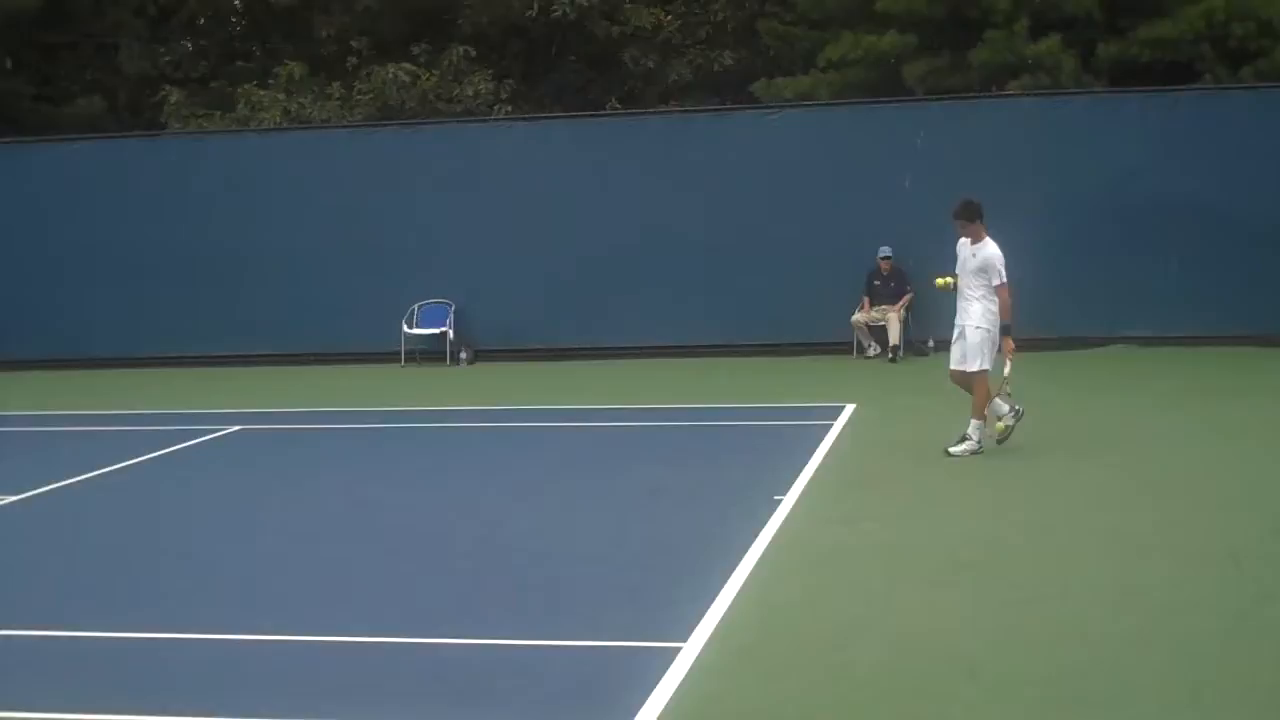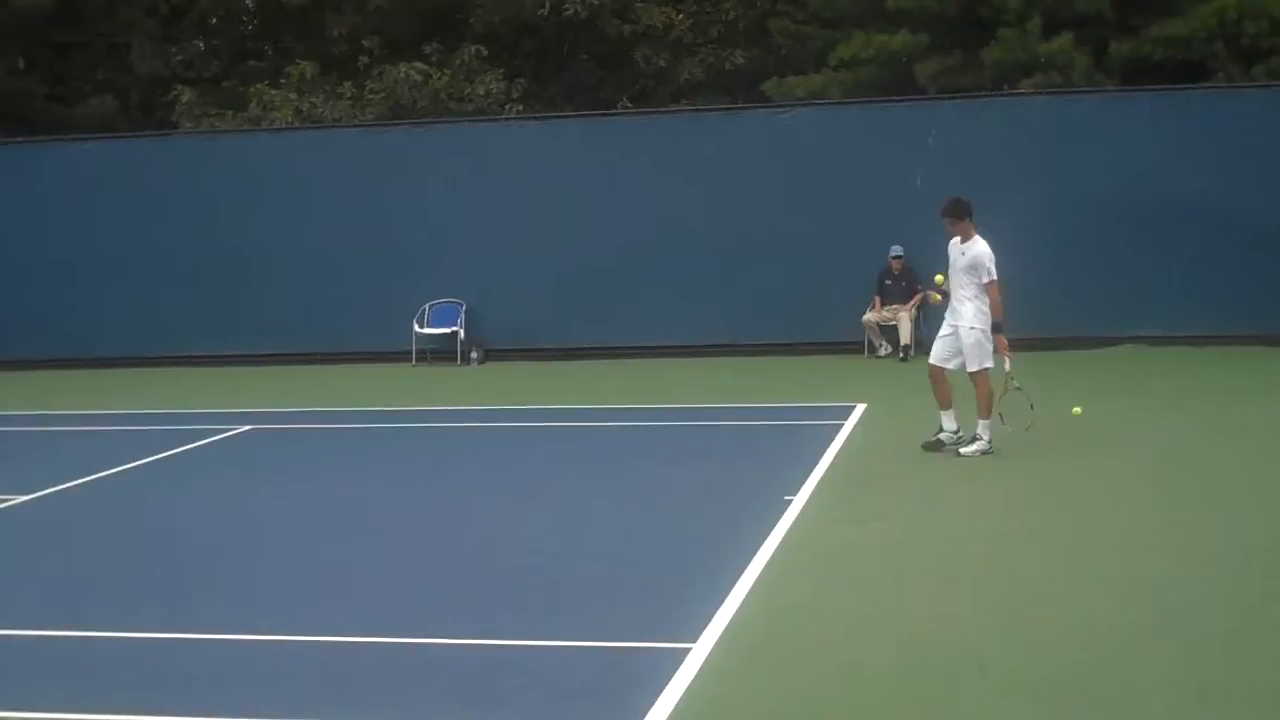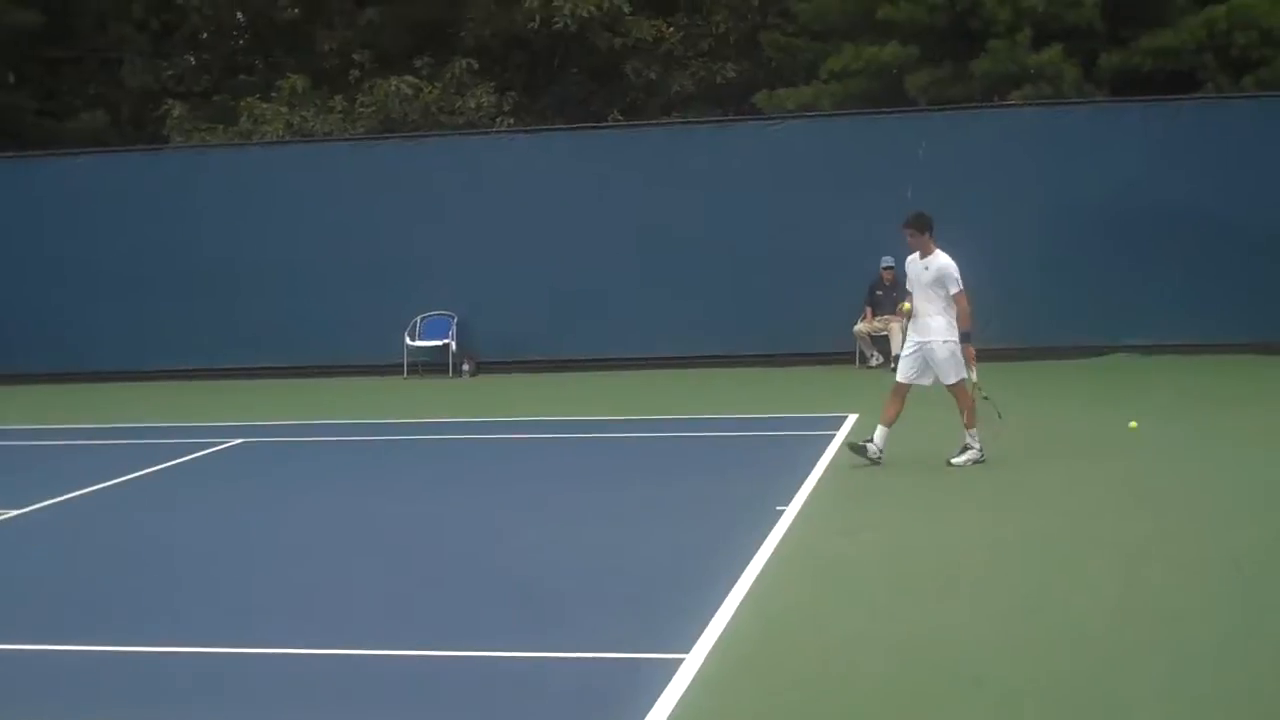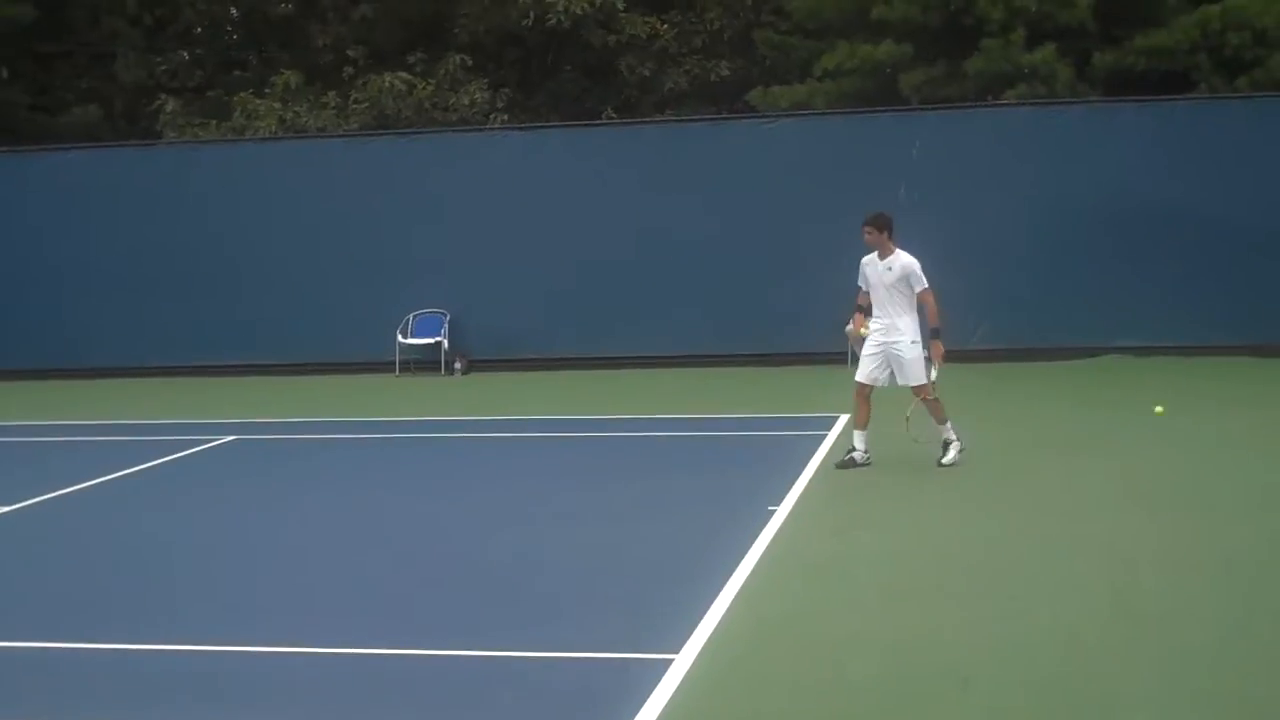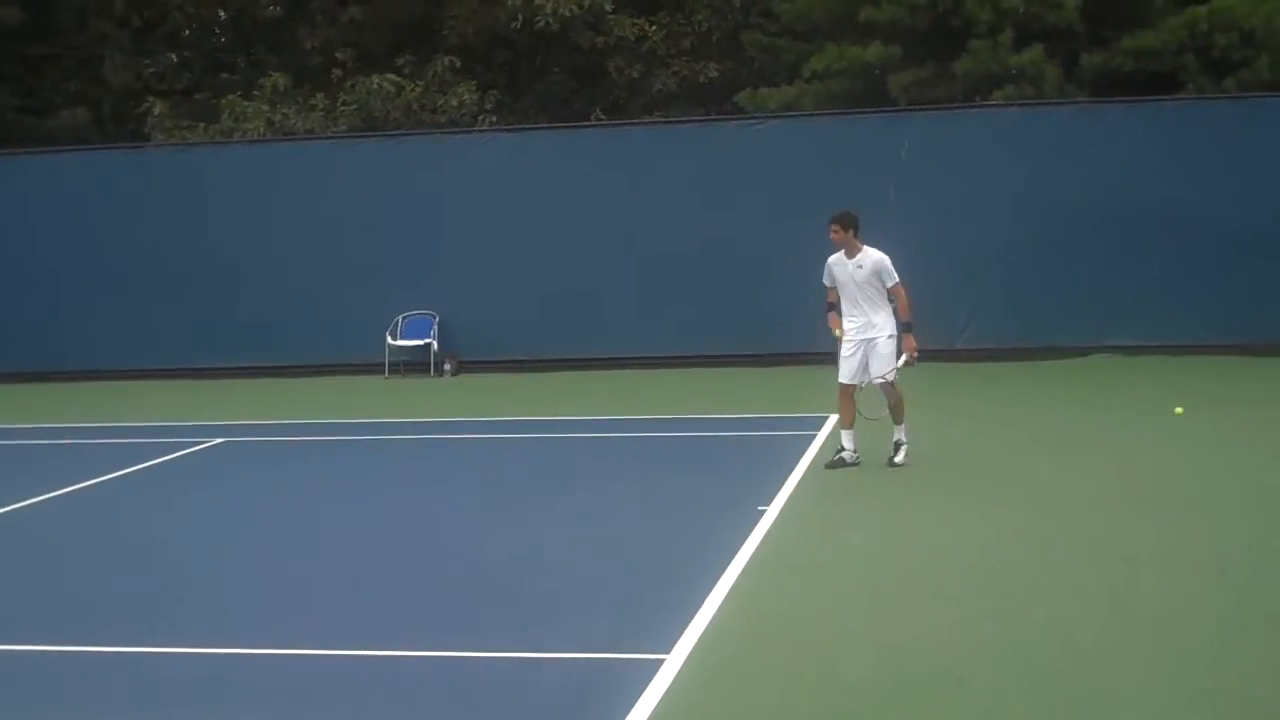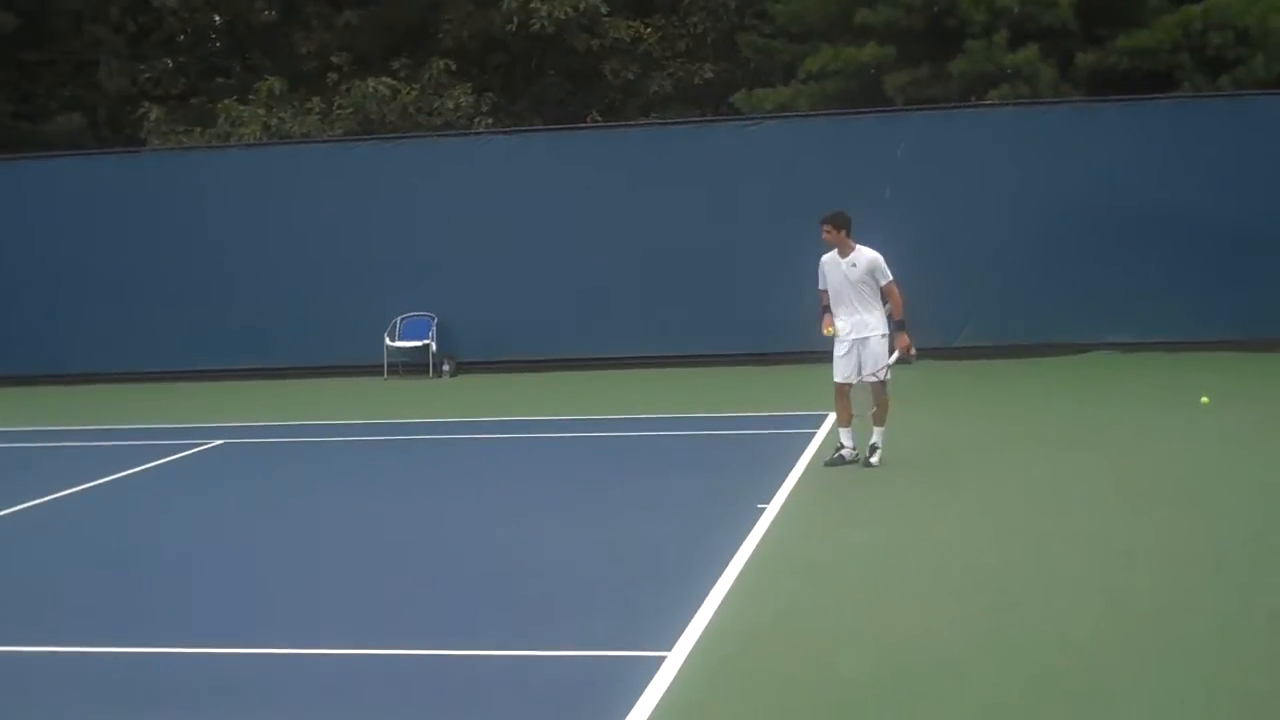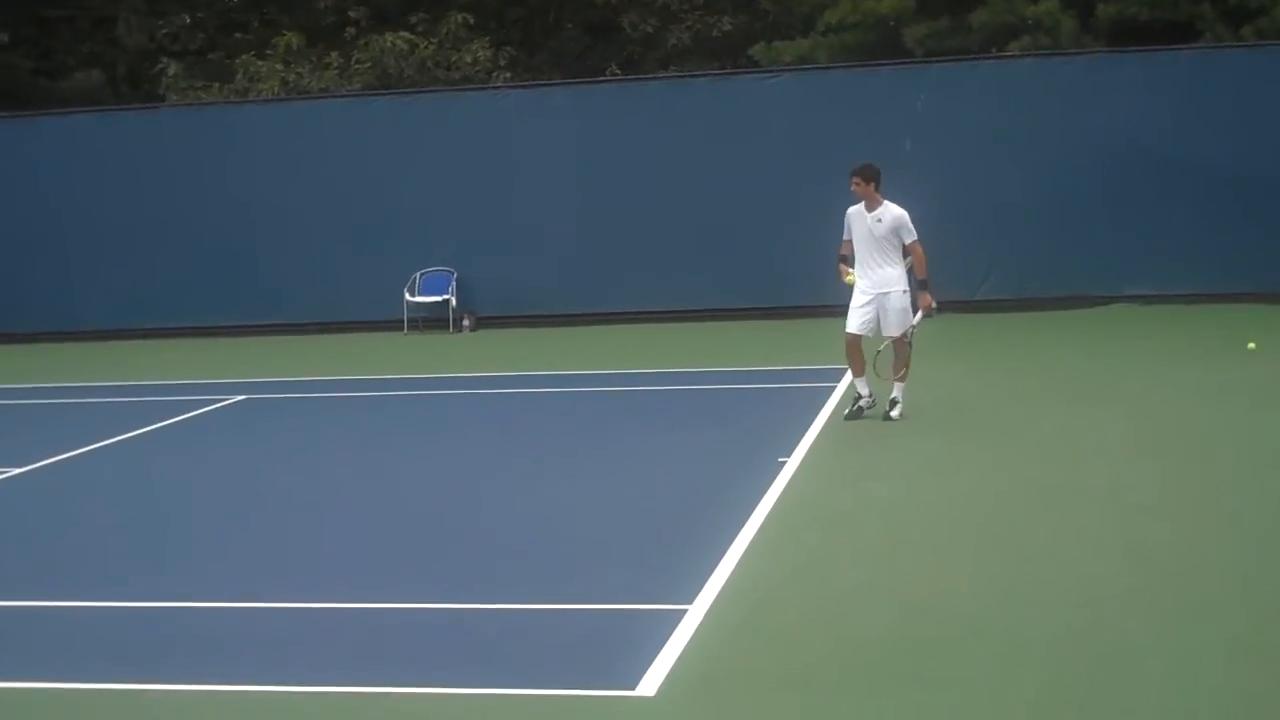
dt=0.2s
person 1, frame 1
left shoulder: (991, 253)
right shoulder: (962, 244)
left elbow: (1003, 295)
left wrist: (1007, 335)
right wrist: (951, 283)
left hip: (981, 323)
right hip: (963, 321)
left knee: (979, 376)
right knee: (958, 376)
left ankle: (974, 436)
right ankle: (1008, 411)
person 1, frame 2
left shoulder: (981, 251)
right shoulder: (953, 245)
left elbow: (994, 293)
left wrist: (999, 332)
right wrist: (944, 291)
left hip: (974, 323)
right hip: (952, 321)
left knee: (978, 376)
right knee: (935, 371)
left ankle: (983, 436)
right ankle: (950, 430)
person 1, frame 3
left shoulder: (945, 265)
right shoulder: (910, 262)
left elbow: (962, 304)
left wrist: (966, 342)
right wrist: (906, 309)
left hip: (941, 338)
right hip: (916, 338)
left knee: (958, 389)
right knee: (898, 390)
left ankle: (974, 447)
right ankle: (876, 446)
person 1, frame 4
left shoulder: (907, 263)
right shoulder: (866, 263)
left elbow: (928, 301)
left wrist: (935, 339)
right wrist: (858, 315)
left hip: (905, 338)
right hip: (876, 338)
left knee: (923, 391)
right knee: (861, 390)
left ankle: (951, 440)
right ankle: (860, 450)
person 1, frame 5
left shoulder: (878, 259)
right shoulder: (832, 263)
left elbow: (899, 295)
left wrist: (907, 333)
right wrist: (832, 312)
left hip: (881, 333)
right hip: (851, 335)
left knee: (889, 387)
right knee: (845, 389)
left ankle: (900, 440)
right ankle: (849, 449)
person 1, frame 6
left shoulder: (871, 258)
right shoulder: (825, 262)
left elbow: (893, 293)
left wrist: (900, 331)
right wrist: (827, 316)
left hip: (874, 332)
right hip: (844, 335)
left knee: (878, 386)
right knee: (840, 389)
left ankle: (876, 444)
right ankle: (848, 447)
person 1, frame 7
left shoulder: (897, 215)
right shoulder: (852, 214)
left elbow: (916, 252)
left wrist: (923, 290)
right wrist: (843, 262)
left hip: (894, 288)
right hip: (864, 289)
left knee: (898, 342)
right knee: (851, 339)
left ankle: (897, 399)
right ankle: (864, 395)
